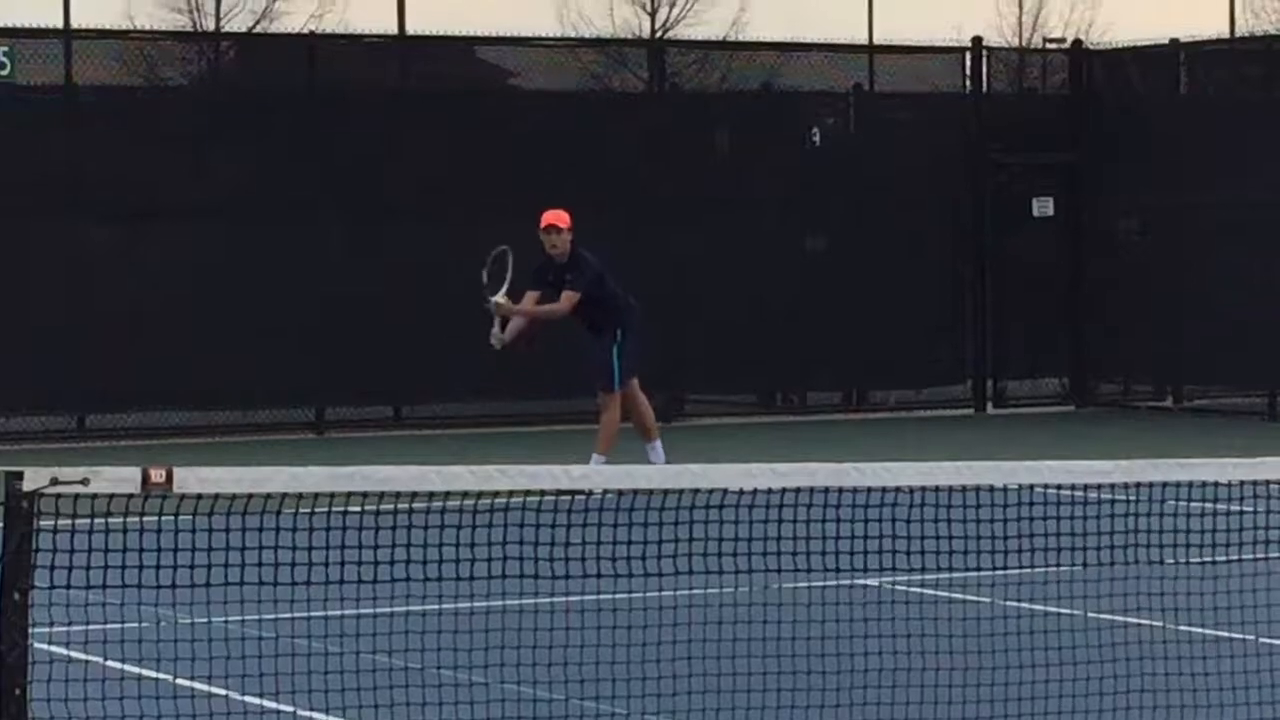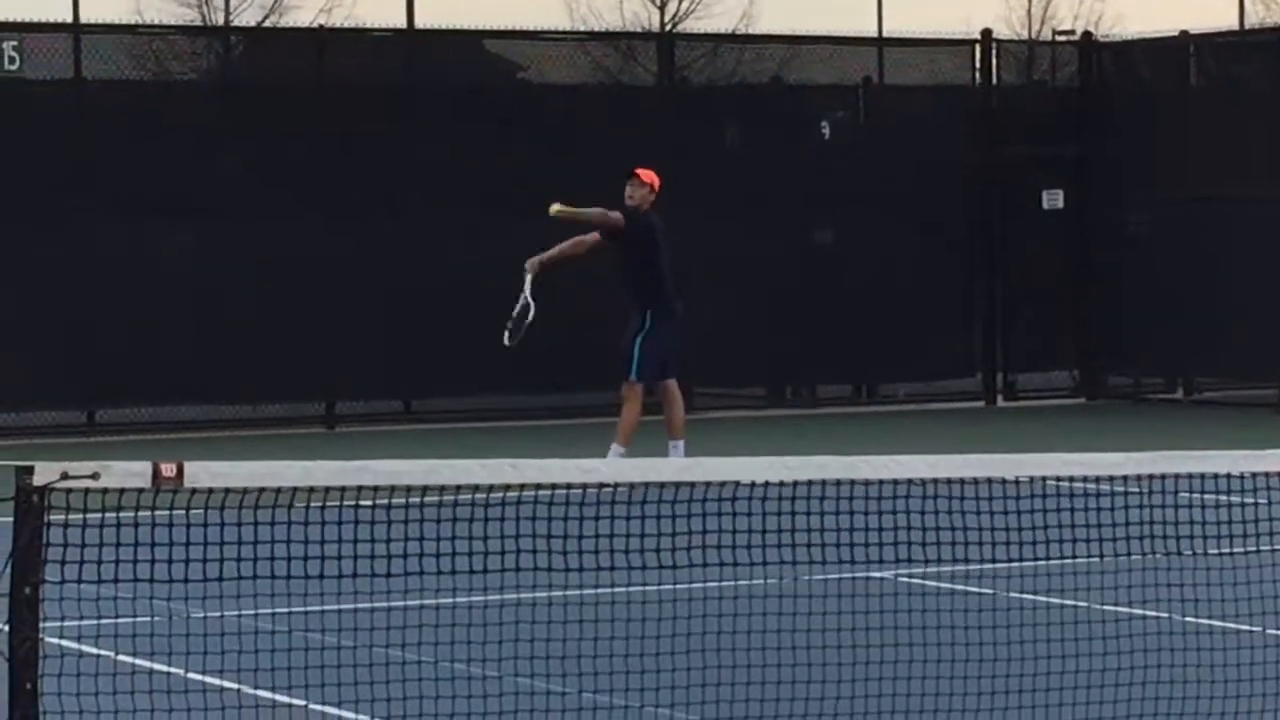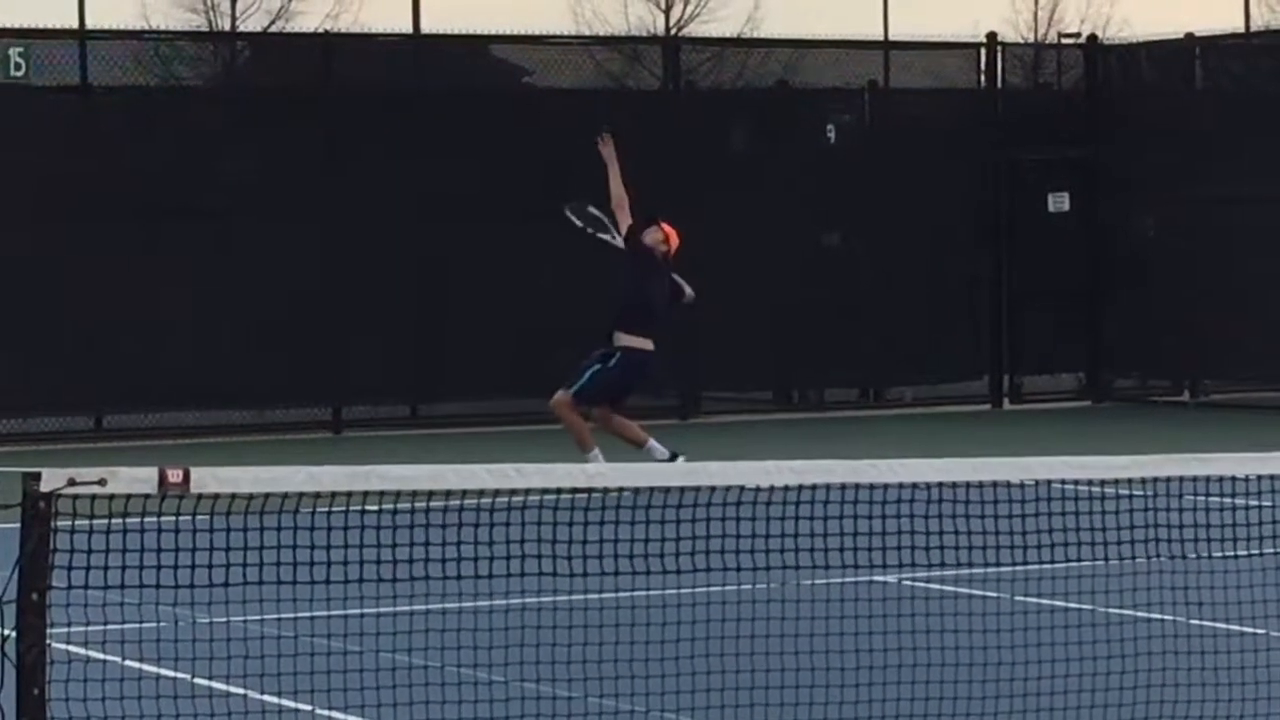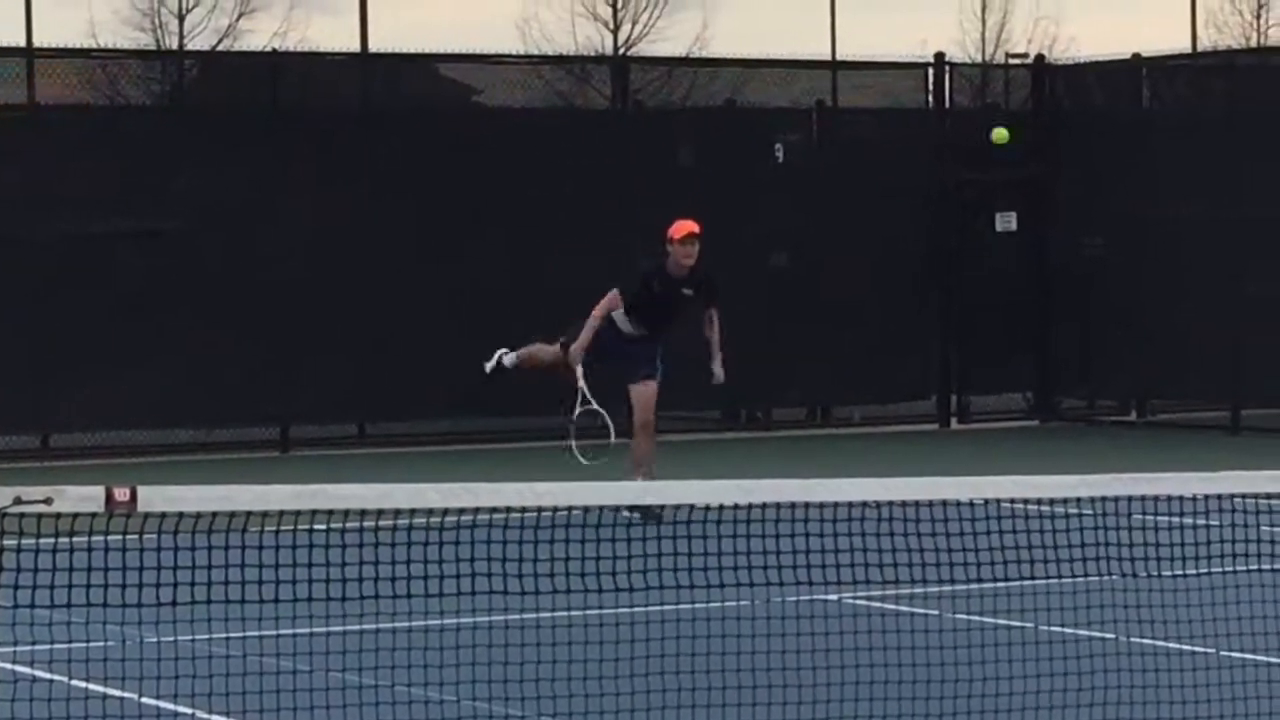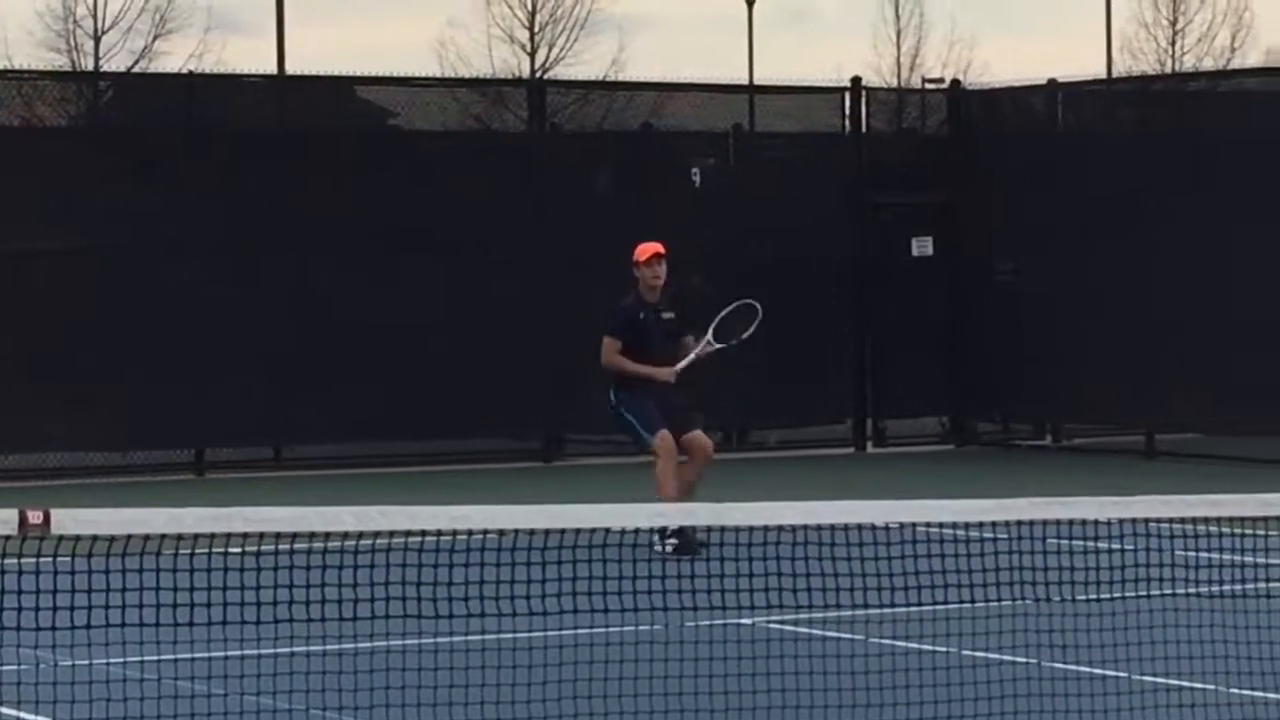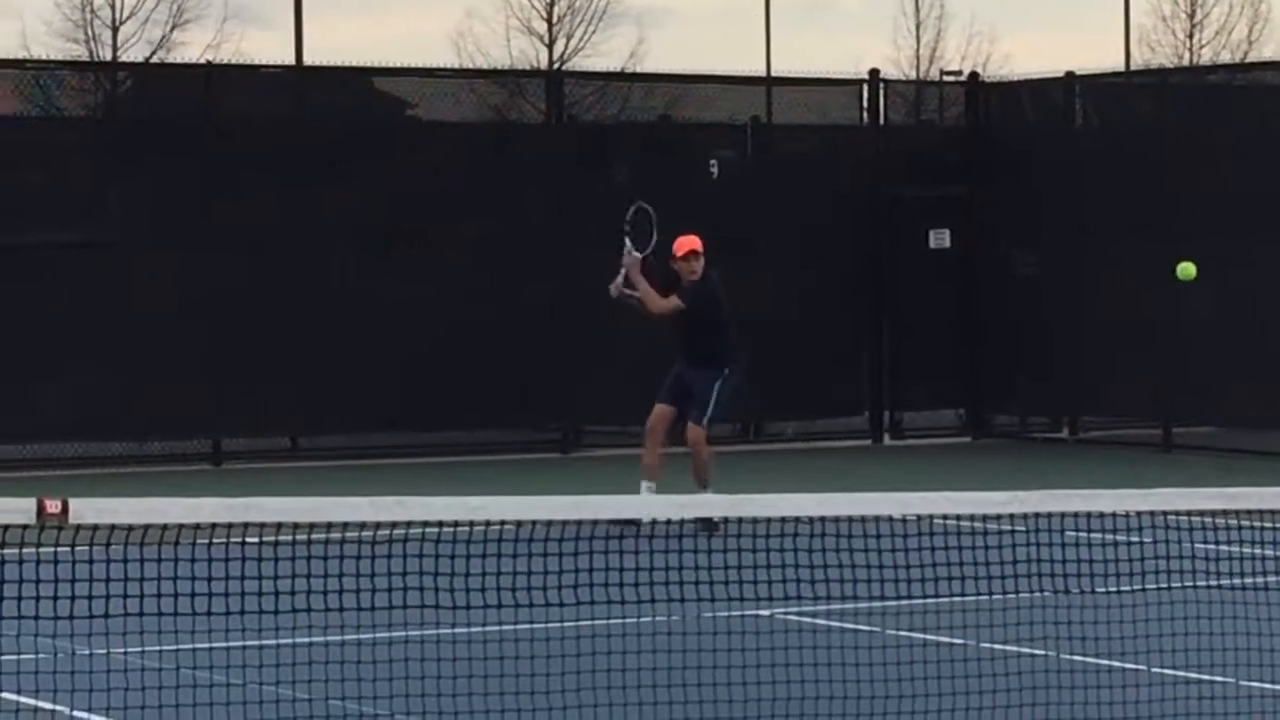
dt=0.7s
person 1, frame 1
left shoulder: (583, 264)
right shoulder: (545, 268)
left elbow: (563, 309)
right elbow: (528, 306)
left wrist: (513, 309)
right wrist: (505, 336)
left hip: (619, 326)
right hip: (604, 328)
left knee: (609, 397)
right knee: (630, 391)
left ankle: (596, 468)
right ankle: (658, 459)
person 1, frame 2
left shoulder: (646, 222)
right shoulder: (623, 224)
left elbow: (606, 216)
right elbow: (584, 242)
left wrist: (568, 212)
right wrist: (544, 258)
left hip: (654, 315)
right hip: (659, 314)
left knee: (632, 391)
right knee: (667, 386)
left ankle: (612, 463)
right ankle: (677, 458)
person 1, frame 3
left shoulder: (644, 259)
right shoulder: (664, 276)
left elbow: (620, 206)
right elbow: (689, 295)
left wrist: (610, 160)
left hip: (626, 355)
right hip: (636, 356)
left knee: (562, 403)
right knee: (603, 414)
left ankle: (598, 468)
right ankle: (665, 457)
person 1, frame 4
left shoulder: (702, 281)
right shoulder: (650, 275)
left elbow: (711, 317)
right elbow: (605, 305)
left wrist: (716, 358)
right wrist: (581, 342)
left hip: (645, 342)
right hip: (614, 327)
left knee: (645, 418)
right knee: (554, 356)
right ankle: (507, 358)
person 1, frame 5
left shoulder: (672, 308)
right shoulder: (628, 310)
left elbow: (687, 348)
right elbow: (608, 358)
right wrist: (652, 372)
left hip: (666, 392)
right hip: (631, 393)
left knee: (703, 450)
right knee: (666, 448)
left ankle: (671, 523)
right ankle: (666, 530)
person 1, frame 6
left shoulder: (706, 288)
right shoulder: (685, 287)
left elbow: (658, 307)
right elbow: (653, 303)
left wrist: (635, 273)
right wrist: (624, 292)
left hip: (714, 370)
right hip: (686, 366)
left knee: (695, 438)
right knee: (655, 426)
